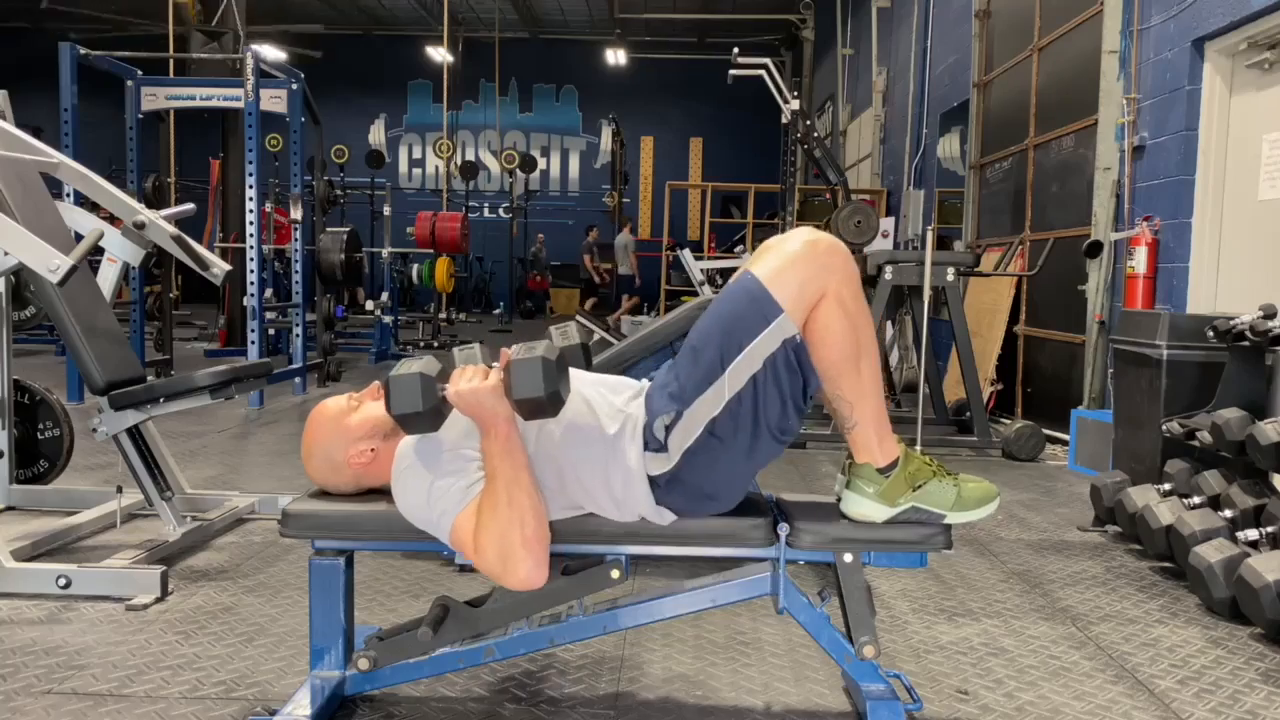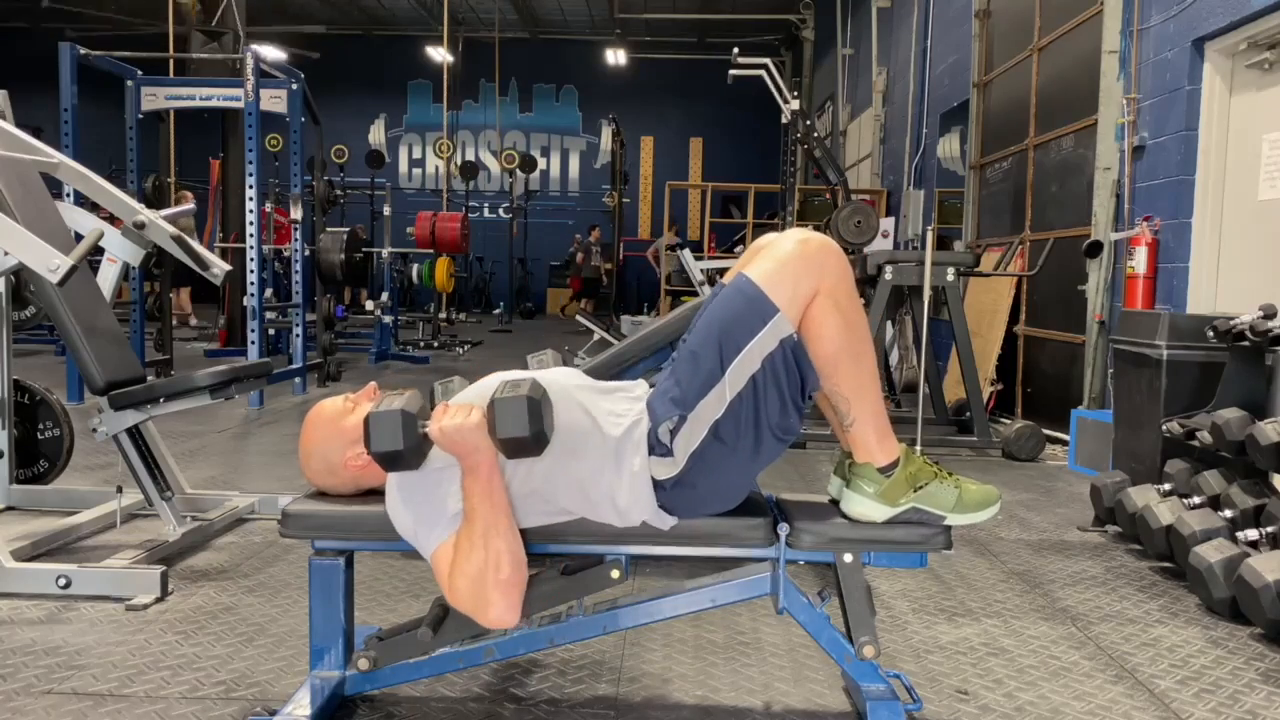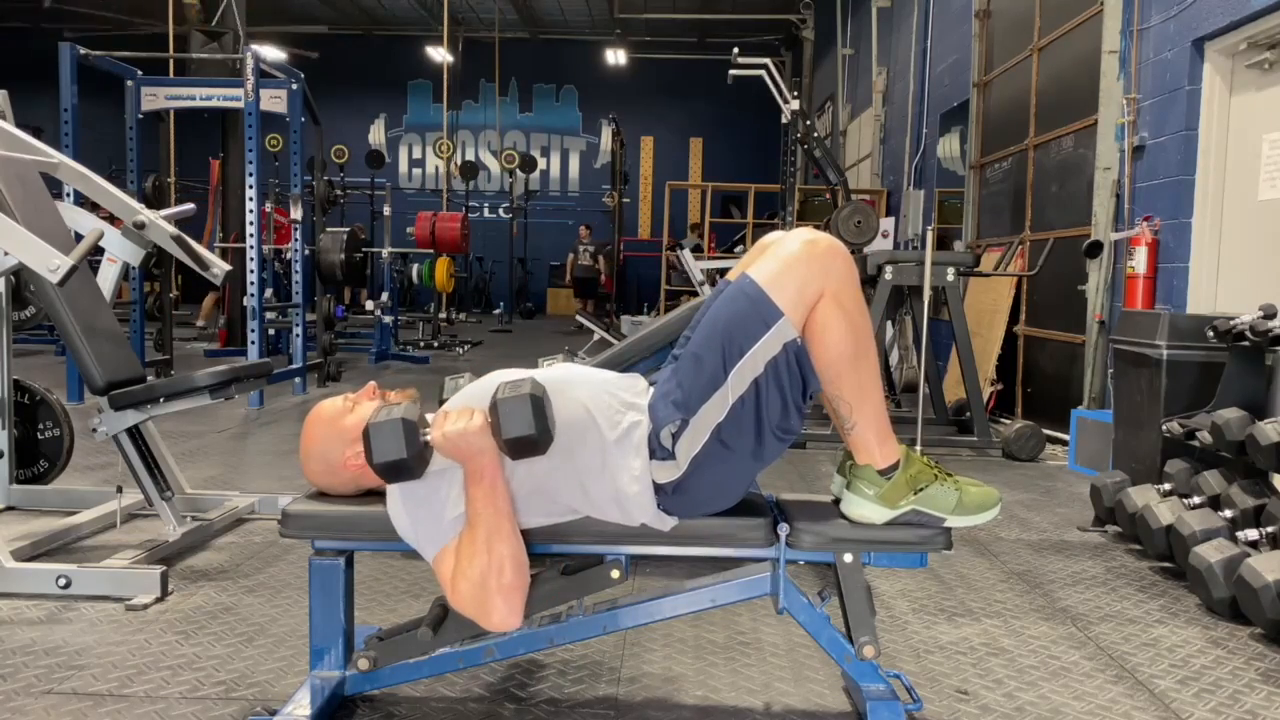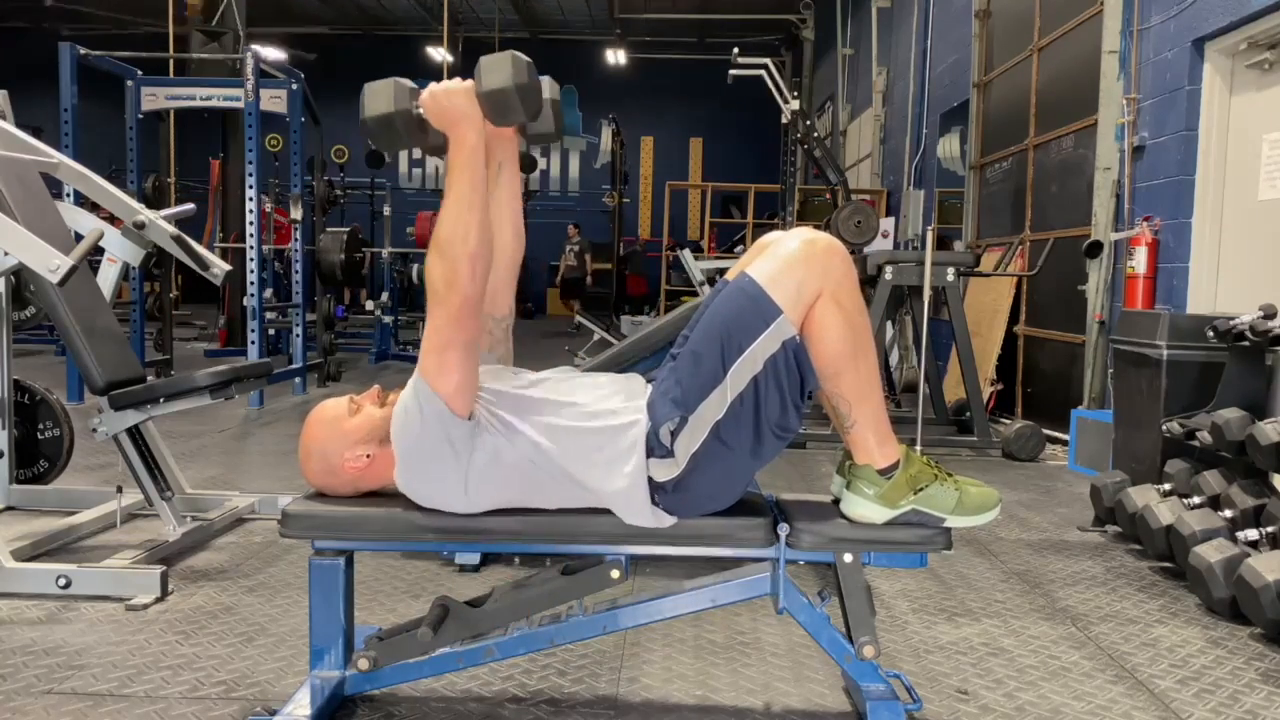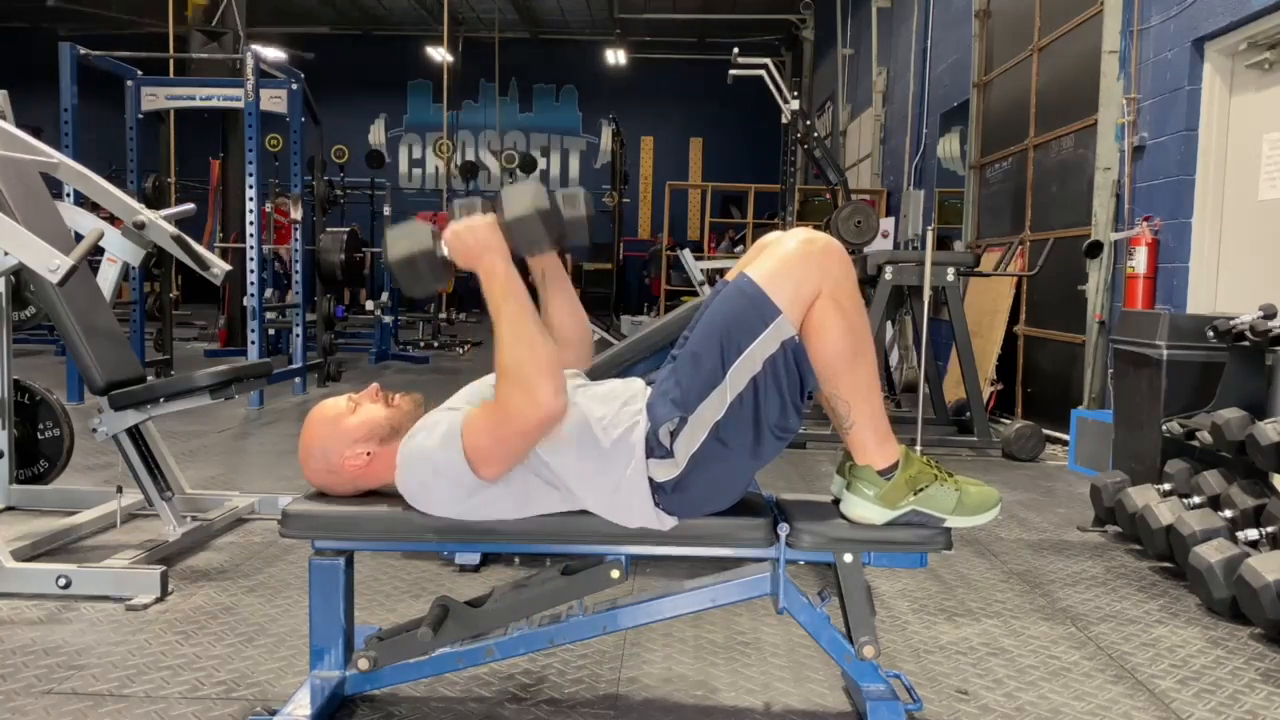
dt=1s
person 1, frame 1
left shoulder: (434, 434)
right shoulder: (424, 473)
right elbow: (524, 565)
left wrist: (516, 384)
right wrist: (495, 422)
left hip: (656, 410)
right hip: (679, 450)
left knee: (790, 253)
right knee: (817, 257)
left ankle: (870, 454)
right ankle: (883, 476)
person 1, frame 2
left shoulder: (431, 440)
right shoulder: (419, 488)
right elbow: (497, 607)
right wrist: (475, 460)
left hip: (655, 413)
right hip: (678, 455)
left knee: (776, 251)
right knee: (809, 258)
left ankle: (862, 458)
right ankle: (884, 476)
person 1, frame 3
left shoulder: (434, 445)
right shoulder: (422, 490)
right elbow: (500, 611)
right wrist: (479, 463)
left hip: (657, 411)
right hip: (678, 453)
left knee: (785, 250)
right knee: (815, 258)
left ankle: (868, 459)
right ankle: (885, 476)
person 1, frame 4
left shoulder: (457, 406)
right shoulder: (426, 443)
left elbow: (494, 286)
right elbow: (457, 293)
left wrist: (502, 151)
right wrist: (463, 135)
left hip: (667, 424)
right hip: (677, 456)
left knee: (781, 251)
right knee: (813, 257)
left ankle: (869, 461)
right ankle: (885, 477)
person 1, frame 5
left shoulder: (442, 429)
right shoulder: (426, 461)
left elbow: (571, 365)
right elbow: (543, 402)
left wrist: (540, 256)
right wrist: (492, 262)
left hip: (660, 421)
right hip: (676, 454)
left knee: (780, 252)
right knee: (811, 257)
left ankle: (867, 465)
right ankle: (884, 475)
